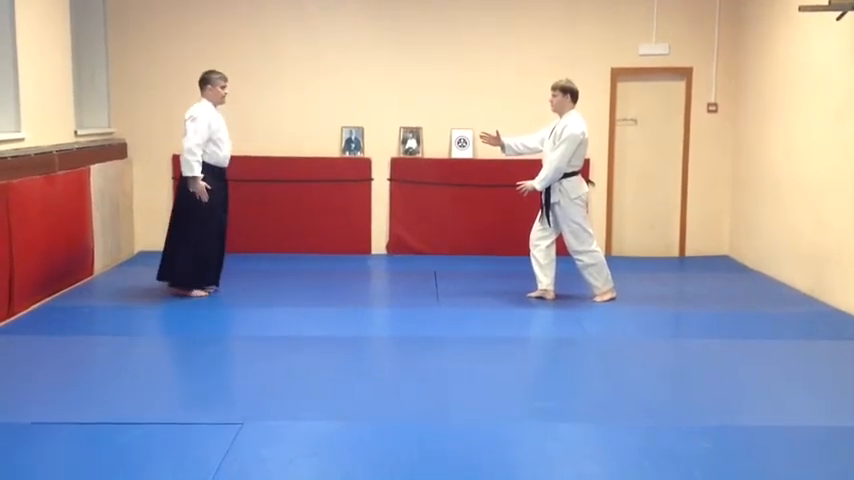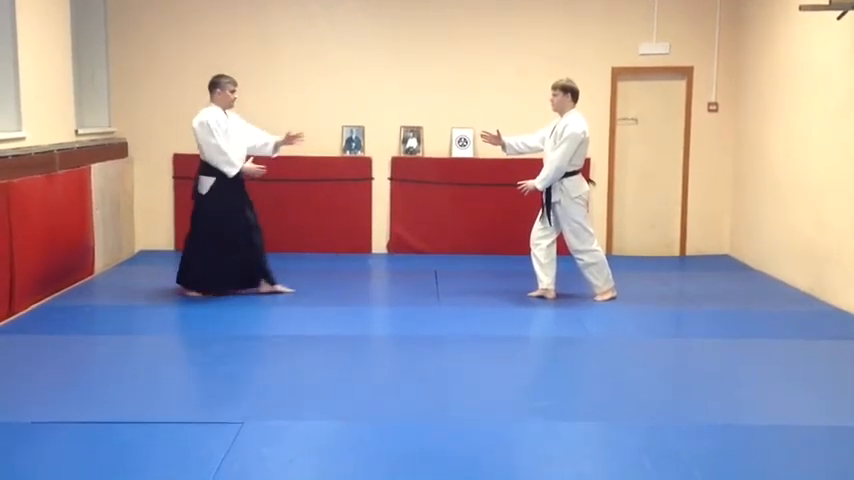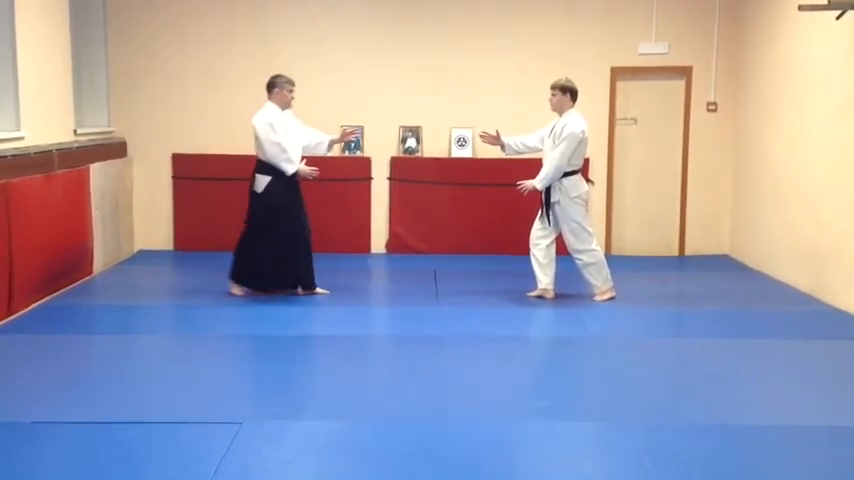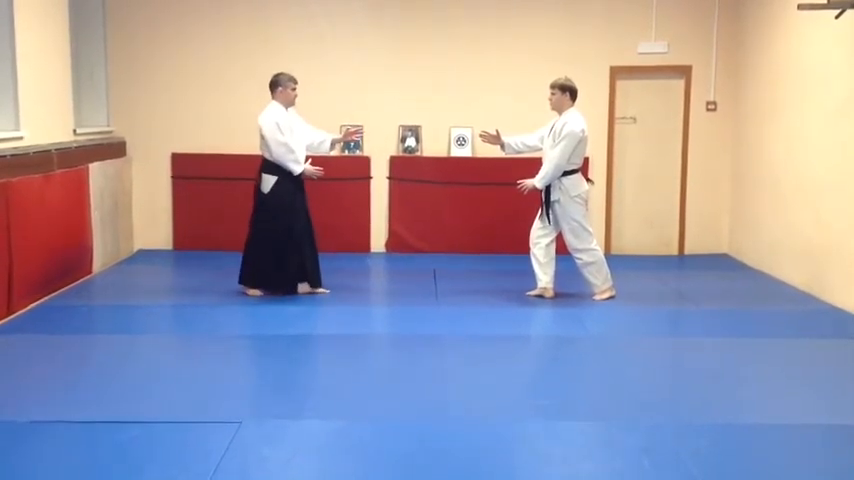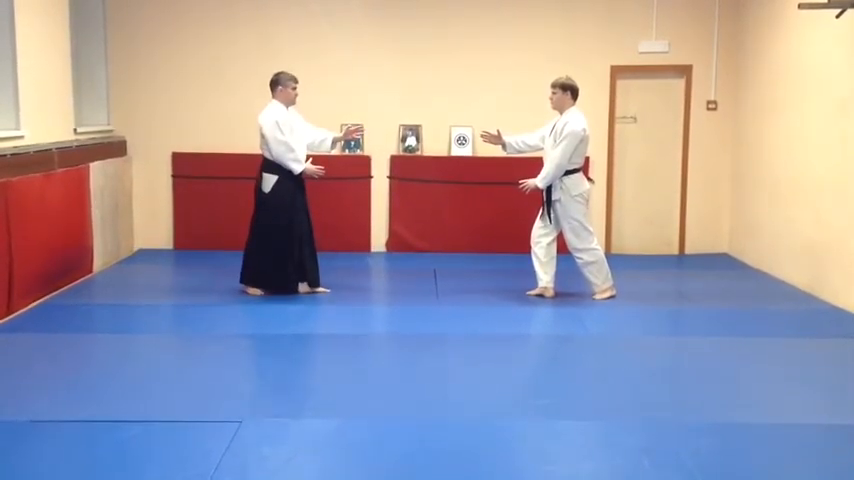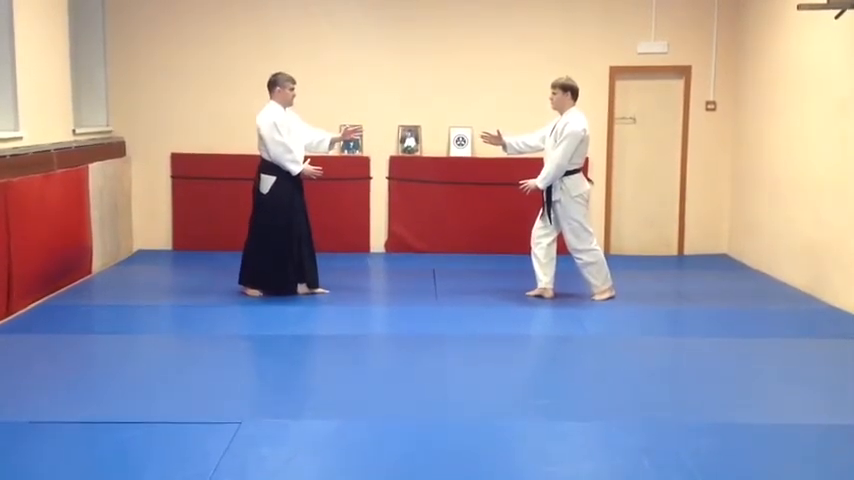
dt=0.5s
person 1, frame 1
left shoulder: (212, 113)
right shoulder: (200, 114)
right elbow: (191, 149)
right wrist: (194, 180)
left hip: (214, 179)
right hip: (202, 180)
left knee: (211, 232)
right knee: (195, 232)
left ankle: (202, 280)
right ankle: (184, 283)
person 1, frame 2
left shoulder: (232, 118)
right shoulder: (205, 119)
left elbow: (252, 138)
right elbow: (216, 152)
left wrist: (279, 142)
right wrist: (242, 168)
left hip: (231, 183)
right hip: (213, 184)
left knee: (248, 230)
right knee: (206, 234)
left ankle: (263, 281)
right ankle: (190, 284)
person 1, frame 3
left shoulder: (287, 117)
right shoulder: (264, 118)
left elbow: (306, 138)
right elbow: (275, 150)
left wrist: (335, 139)
right wrist: (297, 169)
left hip: (286, 182)
right hip: (269, 182)
left knee: (297, 232)
right knee: (260, 232)
left ankle: (304, 284)
right ankle: (239, 280)
person 1, frame 4
left shoulder: (291, 115)
right shoulder: (270, 117)
left elbow: (309, 136)
right elbow: (280, 150)
left wrist: (339, 139)
right wrist: (302, 169)
left hip: (290, 180)
right hip: (275, 181)
left knee: (299, 230)
right knee: (266, 232)
left ankle: (303, 281)
right ankle: (252, 282)
person 1, frame 5
left shoulder: (291, 114)
right shoulder: (270, 116)
left elbow: (310, 135)
right elbow: (281, 149)
left wrist: (340, 137)
right wrist: (302, 168)
left hip: (290, 179)
right hip: (275, 180)
left knee: (299, 230)
right knee: (267, 231)
left ankle: (304, 281)
right ankle: (253, 281)
person 1, frame 6
left shoulder: (289, 115)
right shoulder: (268, 117)
left elbow: (307, 136)
right elbow: (278, 150)
left wrist: (337, 138)
right wrist: (300, 169)
left hip: (288, 181)
right hip: (273, 181)
left knee: (297, 231)
right knee: (265, 232)
left ankle: (303, 282)
right ankle: (251, 282)
person 2, frame 1
left shoulder: (573, 127)
right shoulder: (559, 125)
left elbow: (558, 163)
right elbow: (534, 142)
left wrist: (537, 184)
right wrist: (503, 143)
left hip: (568, 192)
right hip: (556, 192)
left knee: (582, 243)
right knee: (540, 238)
left ankle: (605, 288)
right ankle: (546, 288)
person 2, frame 2
left shoulder: (574, 126)
right shoulder: (560, 124)
left elbow: (559, 162)
right elbow: (535, 141)
left wrist: (538, 183)
right wrist: (504, 143)
left hip: (569, 191)
right hip: (556, 191)
left knee: (582, 242)
right knee: (541, 237)
left ankle: (606, 288)
right ankle: (547, 287)
person 2, frame 3
left shoulder: (573, 126)
right shoulder: (559, 123)
left elbow: (558, 161)
right elbow: (534, 141)
left wrist: (537, 183)
right wrist: (503, 143)
left hip: (568, 191)
right hip: (556, 191)
left knee: (582, 242)
right knee: (540, 237)
left ankle: (605, 288)
right ankle: (546, 287)
person 2, frame 4
left shoulder: (573, 124)
right shoulder: (559, 122)
left elbow: (558, 160)
right elbow: (534, 140)
left wrist: (537, 182)
right wrist: (503, 142)
left hip: (568, 190)
right hip: (556, 190)
left knee: (581, 241)
right knee: (541, 236)
left ankle: (605, 287)
right ankle: (546, 286)
person 2, frame 5
left shoulder: (574, 124)
right shoulder: (560, 122)
left elbow: (559, 160)
right elbow: (535, 139)
left wrist: (539, 182)
right wrist: (504, 142)
left hip: (569, 189)
right hip: (557, 189)
left knee: (581, 240)
right knee: (542, 235)
left ankle: (605, 286)
right ankle: (546, 286)
person 2, frame 6
left shoulder: (575, 124)
right shoulder: (561, 122)
left elbow: (560, 160)
right elbow: (536, 140)
left wrist: (539, 182)
right wrist: (505, 143)
left hip: (570, 190)
right hip: (558, 190)
left knee: (581, 241)
right knee: (542, 236)
left ankle: (604, 288)
right ankle: (545, 286)
